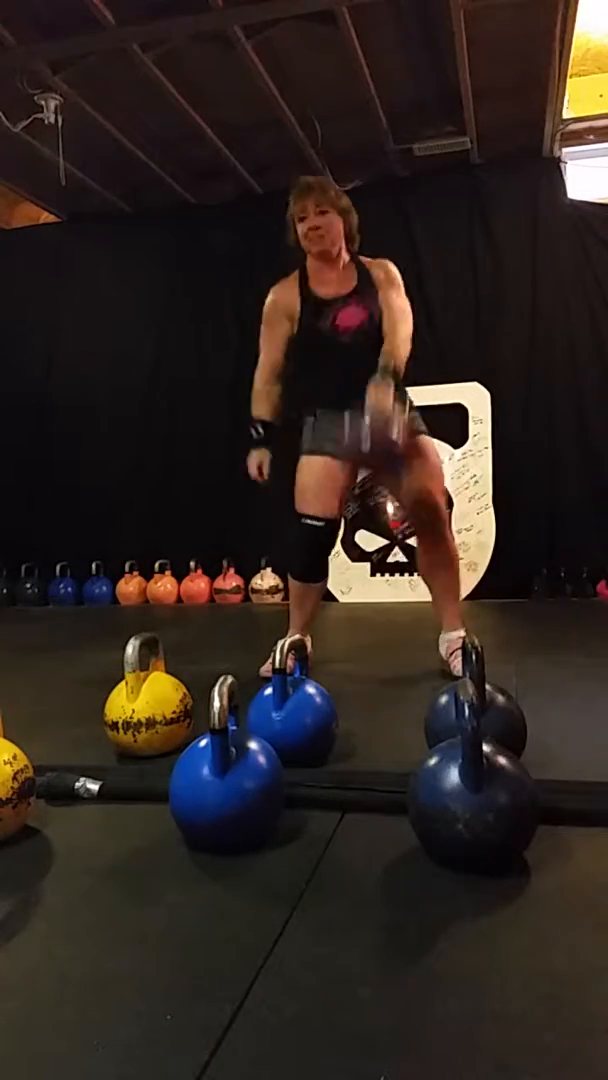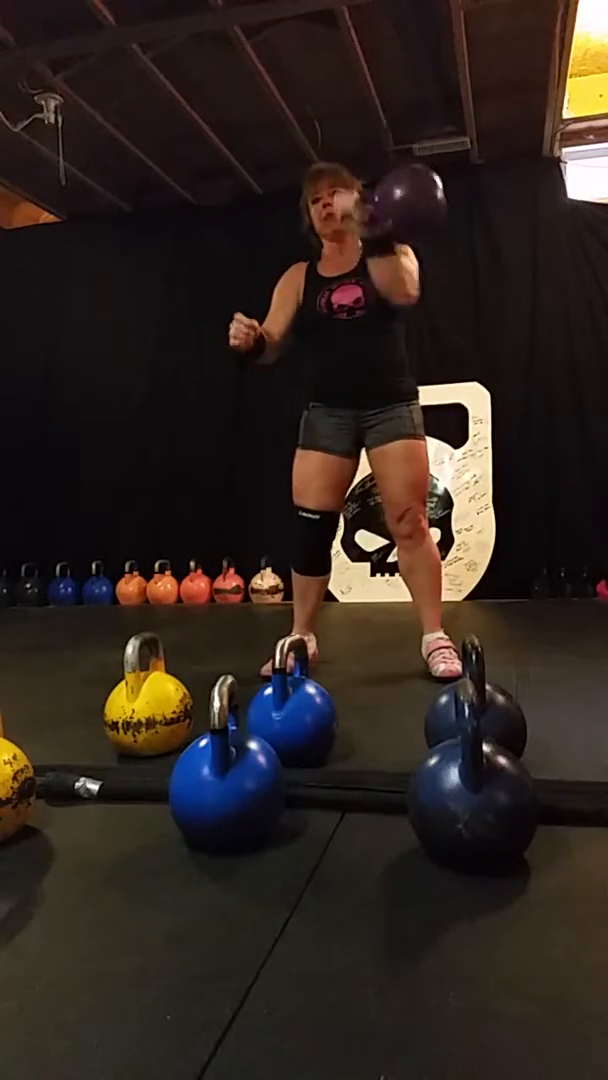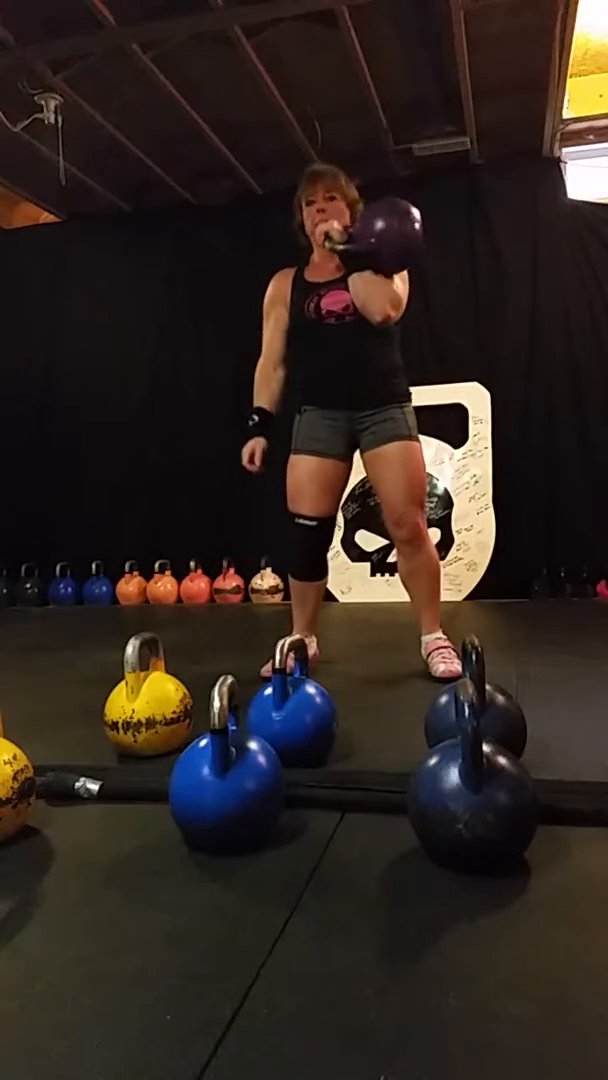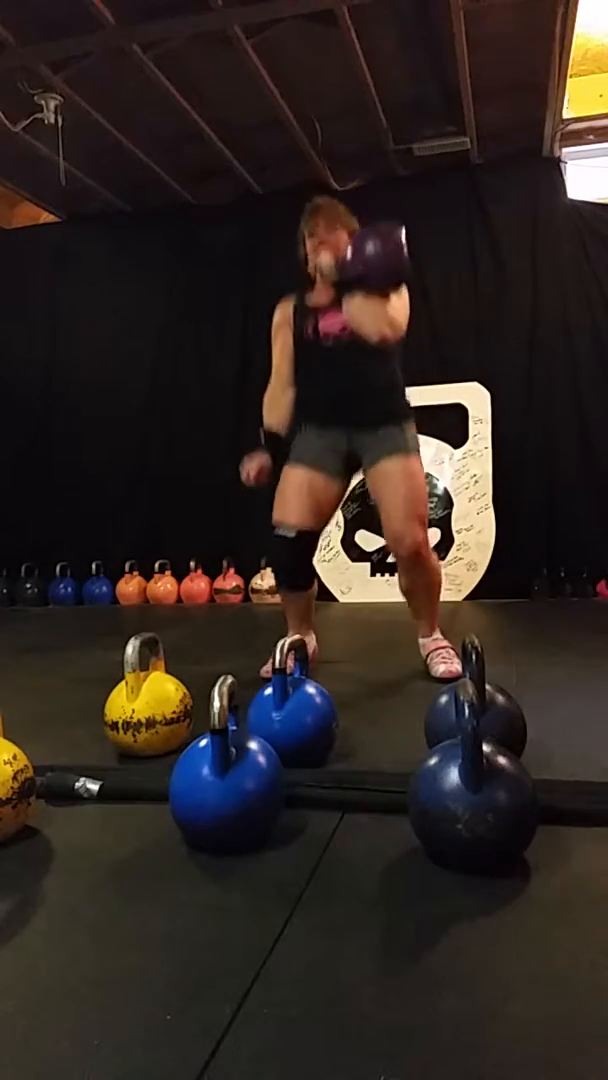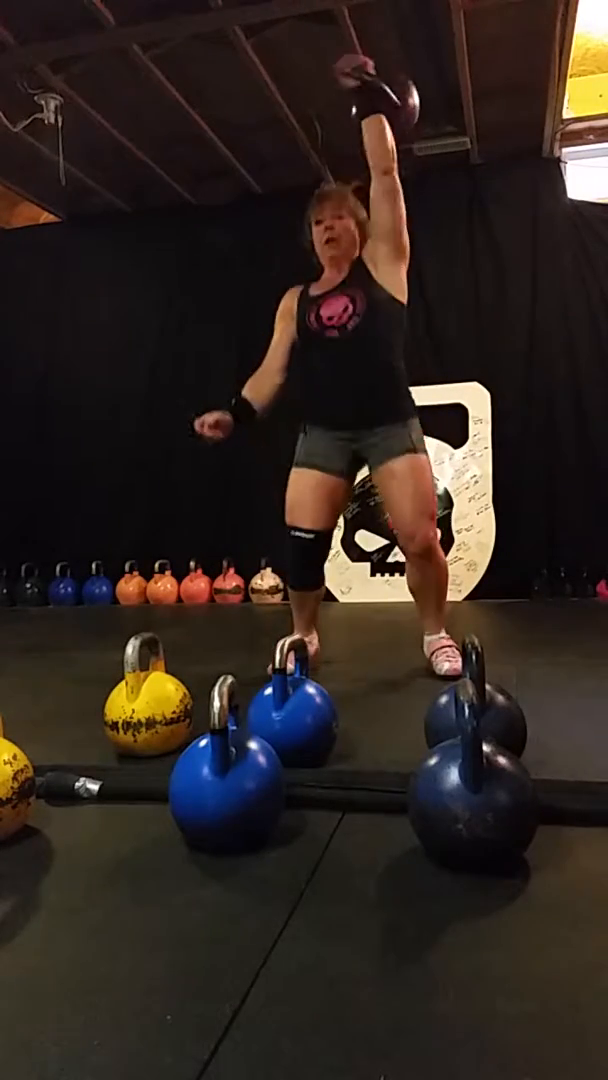
dt=0.4s
person 1, frame 1
left shoulder: (381, 274)
right shoulder: (286, 294)
left elbow: (399, 334)
right elbow: (268, 373)
left wrist: (386, 383)
right wrist: (261, 438)
left hip: (390, 411)
right hip: (328, 418)
left knee: (432, 518)
right knee: (312, 531)
left ankle: (453, 637)
right ankle: (296, 640)
person 1, frame 2
left shoulder: (390, 250)
right shoulder: (298, 277)
left elbow: (404, 291)
right elbow: (272, 336)
left wrist: (371, 232)
right wrist: (249, 332)
left hip: (391, 405)
right hip: (326, 411)
left knee: (408, 522)
right knee: (312, 526)
left ankle: (435, 638)
right ankle: (301, 639)
person 1, frame 3
right shoulder: (286, 284)
left elbow: (385, 309)
right elbow: (272, 362)
right wrist: (259, 427)
left hip: (385, 410)
right hip: (319, 415)
left knee: (408, 525)
right knee: (306, 530)
left ankle: (434, 637)
right ankle: (303, 639)
person 1, frame 4
left shoulder: (384, 290)
right shoulder: (291, 312)
left elbow: (384, 329)
right elbow: (282, 385)
left wrist: (341, 275)
right wrist: (269, 447)
left hip: (386, 430)
right hip: (320, 434)
left knee: (409, 543)
right knee: (287, 540)
left ankle: (432, 637)
right ankle: (300, 640)
person 1, frame 5
left shoulder: (382, 266)
right shoulder: (296, 301)
left elbow: (385, 174)
right elbow: (272, 369)
left wrist: (370, 98)
right wrist: (236, 413)
left hip: (391, 427)
right hip: (324, 434)
left knee: (420, 540)
right knee: (300, 543)
left ankle: (436, 637)
right ankle: (304, 639)
